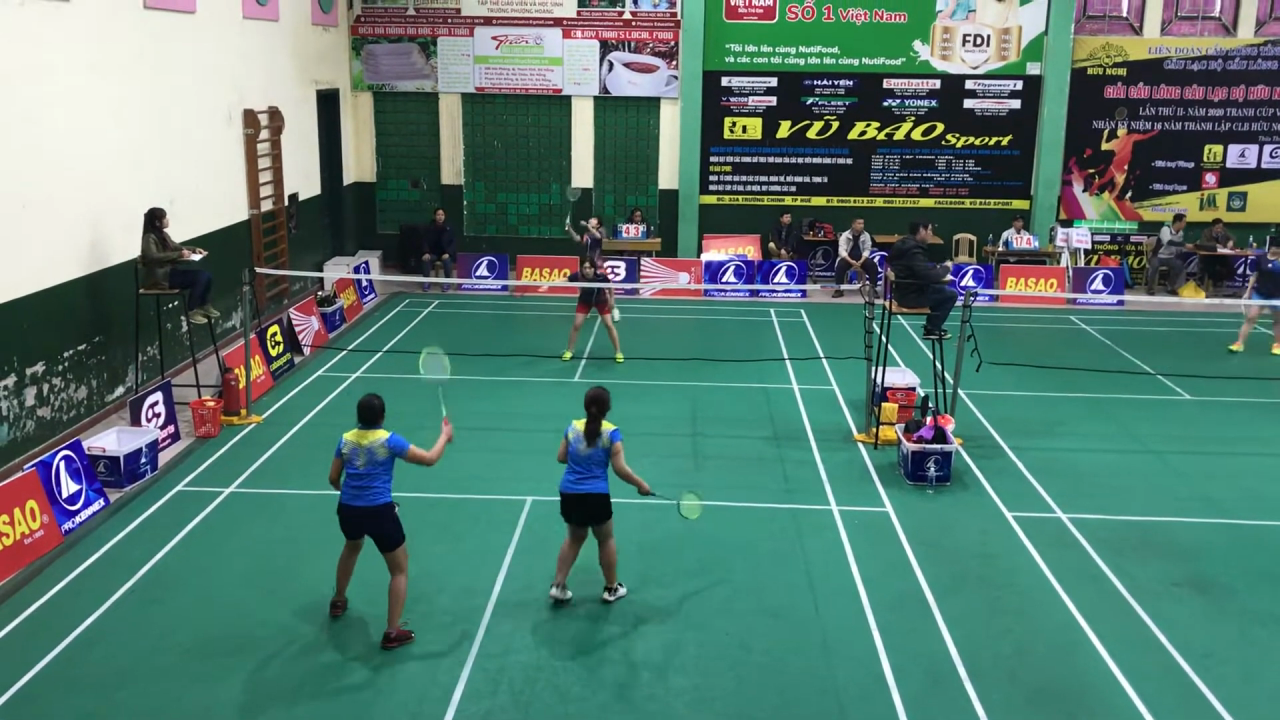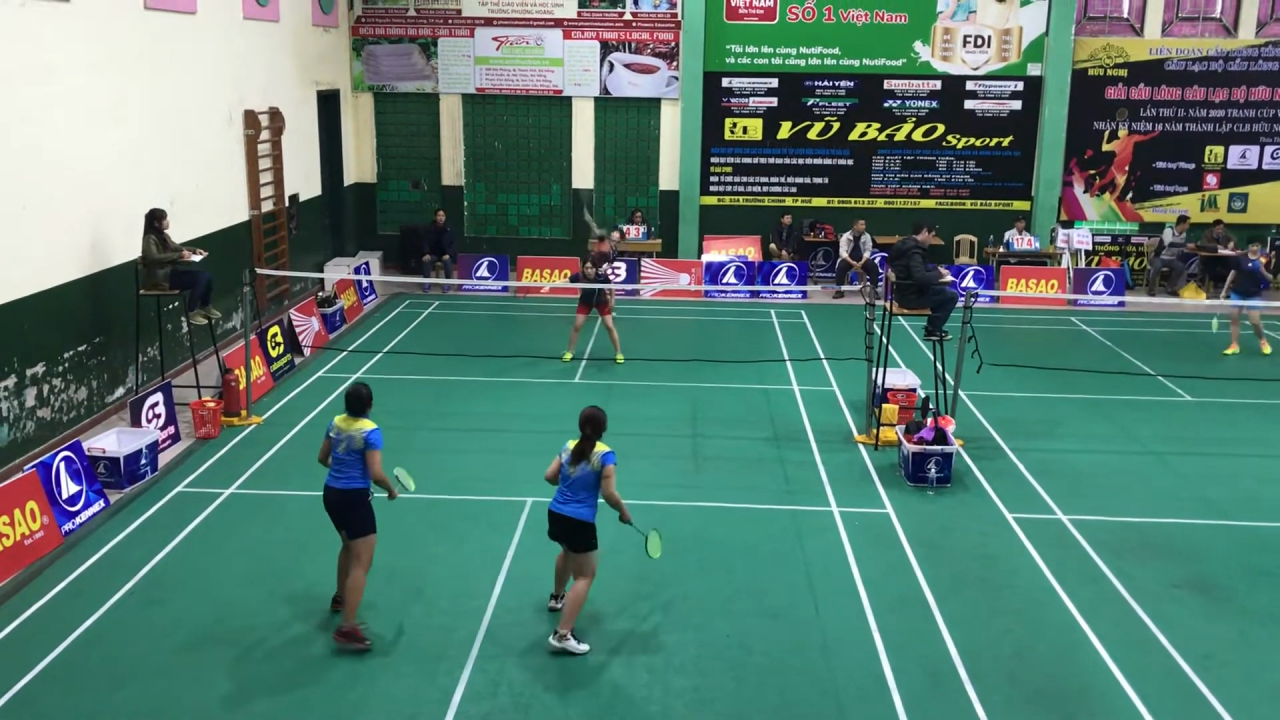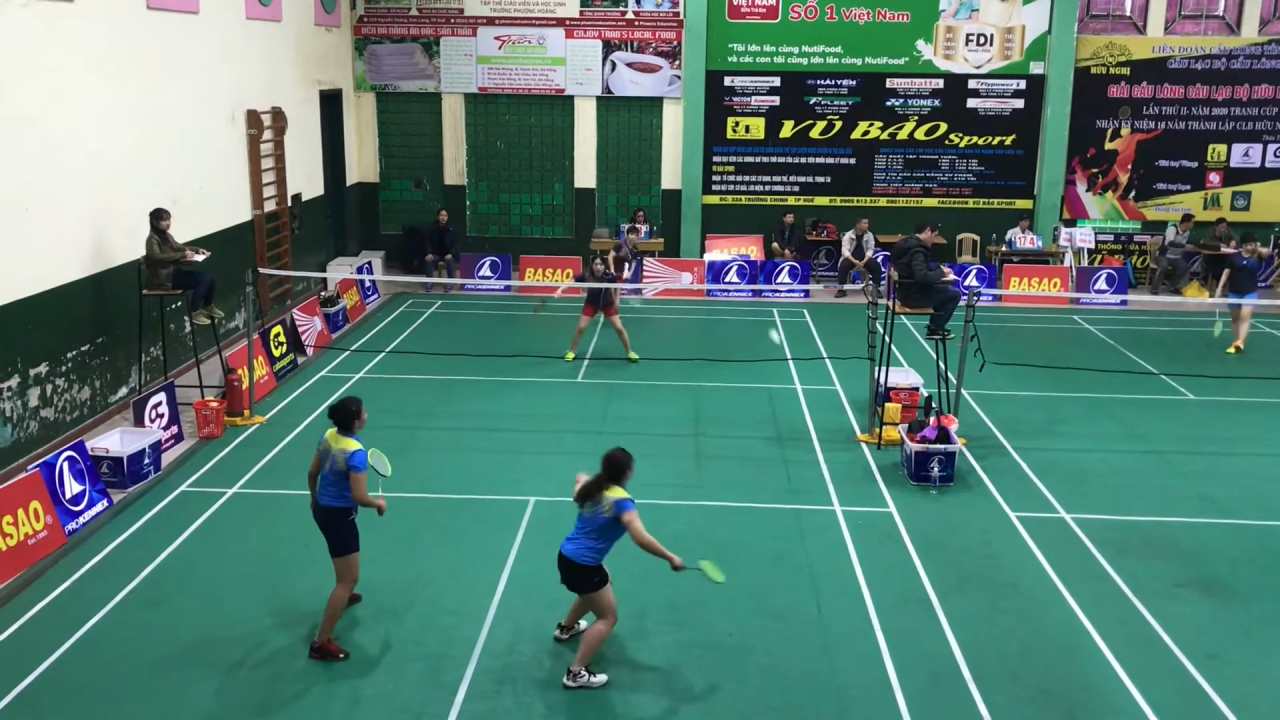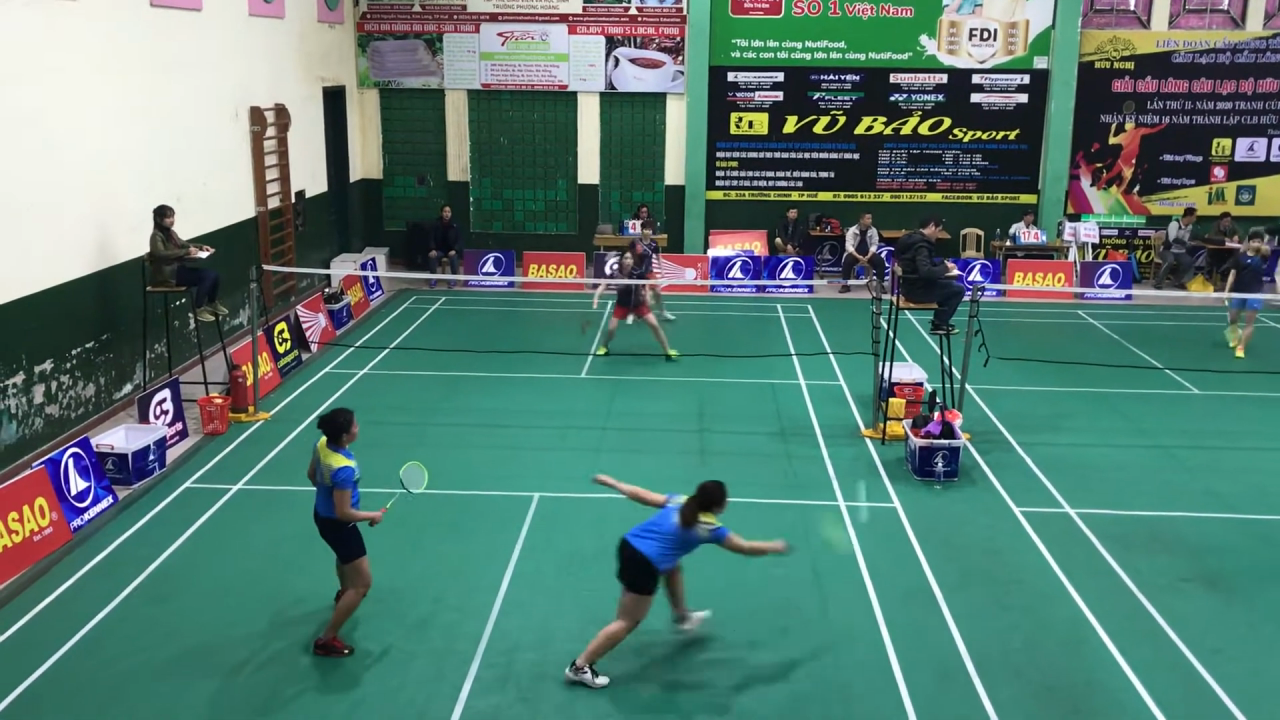
dt=0.4s
person 1, frame 1
left shoulder: (346, 440)
right shoulder: (389, 440)
left elbow: (333, 478)
right elbow: (428, 458)
right wrist: (445, 434)
left hip: (348, 510)
right hip: (379, 512)
left knee: (351, 549)
right knee: (399, 571)
left ankle: (338, 601)
right ankle: (392, 632)
person 1, frame 2
left shoulder: (336, 423)
right shoulder: (371, 432)
left elbow: (322, 458)
right elbow: (376, 474)
right wrist: (391, 489)
left hip: (331, 494)
right hip: (354, 498)
left knee: (349, 546)
right knee: (361, 564)
left ankle: (341, 597)
right ankle: (348, 627)
person 1, frame 3
left shoulder: (328, 436)
right shoulder: (355, 452)
left elbow: (312, 473)
right elbow: (360, 496)
left wrist: (314, 496)
right wrist: (379, 504)
left hip: (321, 508)
right hip: (338, 515)
left knee: (346, 552)
right knee: (348, 580)
left ankle: (341, 597)
right ankle: (321, 643)
person 1, frame 4
left shoulder: (321, 445)
right shoulder: (343, 468)
left elbow: (311, 475)
right elbow: (343, 513)
right wrist: (373, 516)
left hip: (322, 515)
right hip: (337, 524)
left knee: (345, 554)
right knee: (362, 584)
left ankle: (344, 594)
right ankle: (326, 640)
person 2, frame 1
left shoulder: (573, 427)
right shoulder: (611, 432)
left elbow: (561, 458)
right elbow: (620, 469)
right wrist: (641, 484)
left hip: (569, 494)
right hip: (596, 496)
left knee: (575, 538)
right knee: (606, 539)
left ankle: (558, 586)
right ankle: (611, 588)
person 2, frame 2
left shoulder: (569, 447)
right shoulder: (605, 454)
left elbow: (550, 476)
right elbow: (609, 494)
right wrist: (623, 511)
left hip: (556, 514)
right hip: (580, 521)
left knee: (568, 552)
right knee: (584, 576)
left ankle: (557, 597)
right ankle: (563, 634)
person 2, frame 3
left shoulder: (592, 488)
right shoulder: (621, 500)
left elbow: (579, 492)
right elbow: (641, 538)
left wrist: (581, 480)
right wrist: (672, 558)
left hip: (567, 555)
right hip: (581, 563)
left knee: (603, 583)
right knee: (608, 617)
left ankle: (565, 627)
right ankle: (576, 673)
person 2, frame 4
left shoulder: (678, 502)
right shoulder: (710, 527)
left elbow: (644, 496)
right elbow: (744, 548)
left wrist: (612, 483)
right wrist: (774, 547)
left hip: (630, 544)
right hip: (643, 563)
left knee: (673, 569)
right knee: (628, 620)
left ankle: (683, 617)
right ankle: (580, 667)
